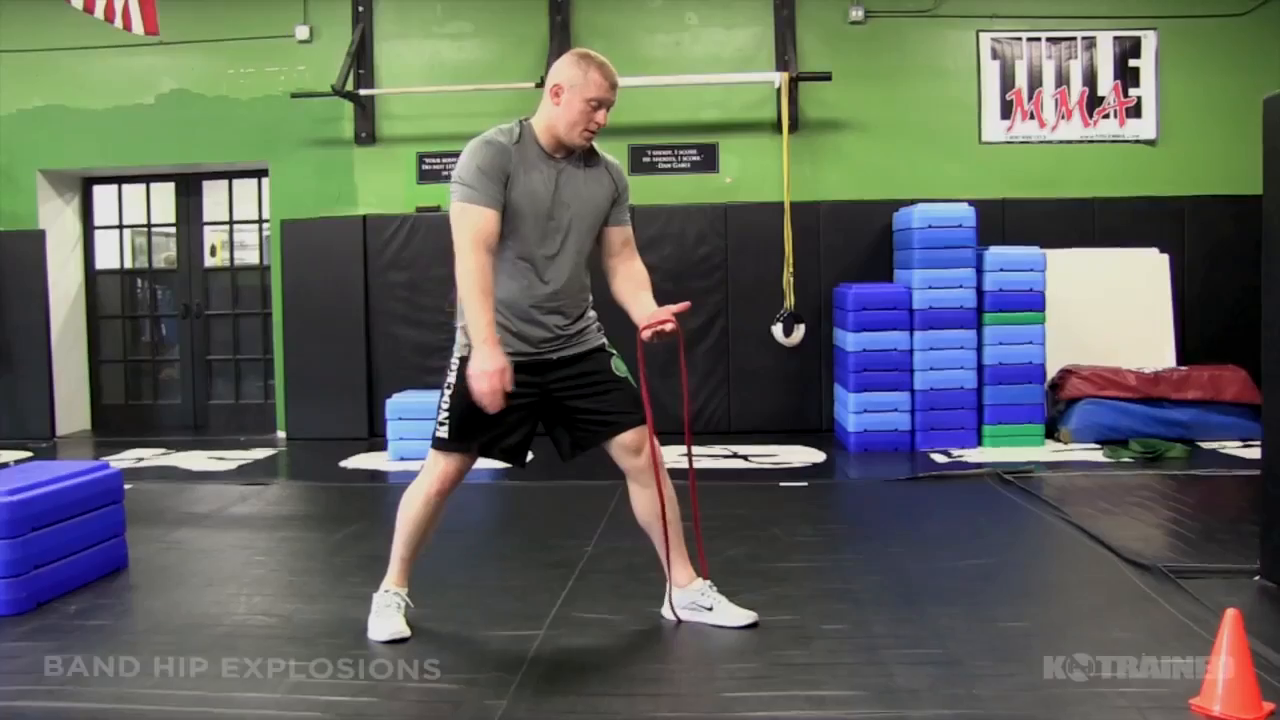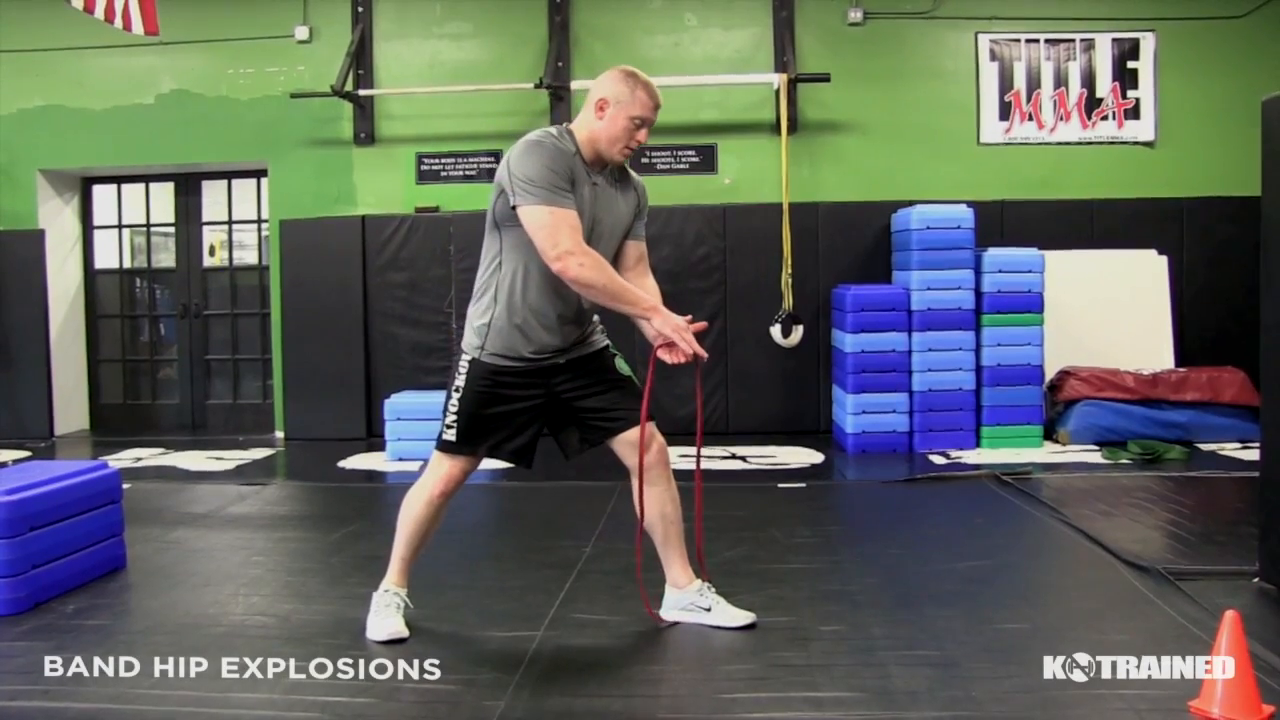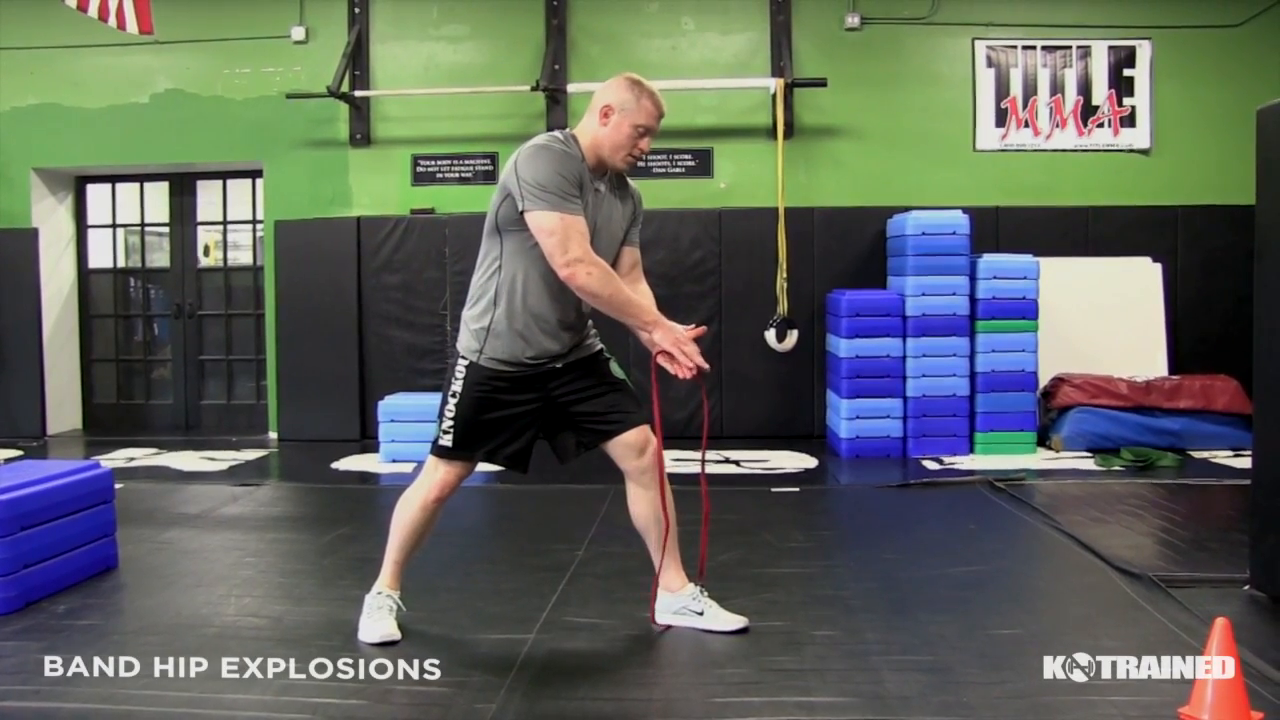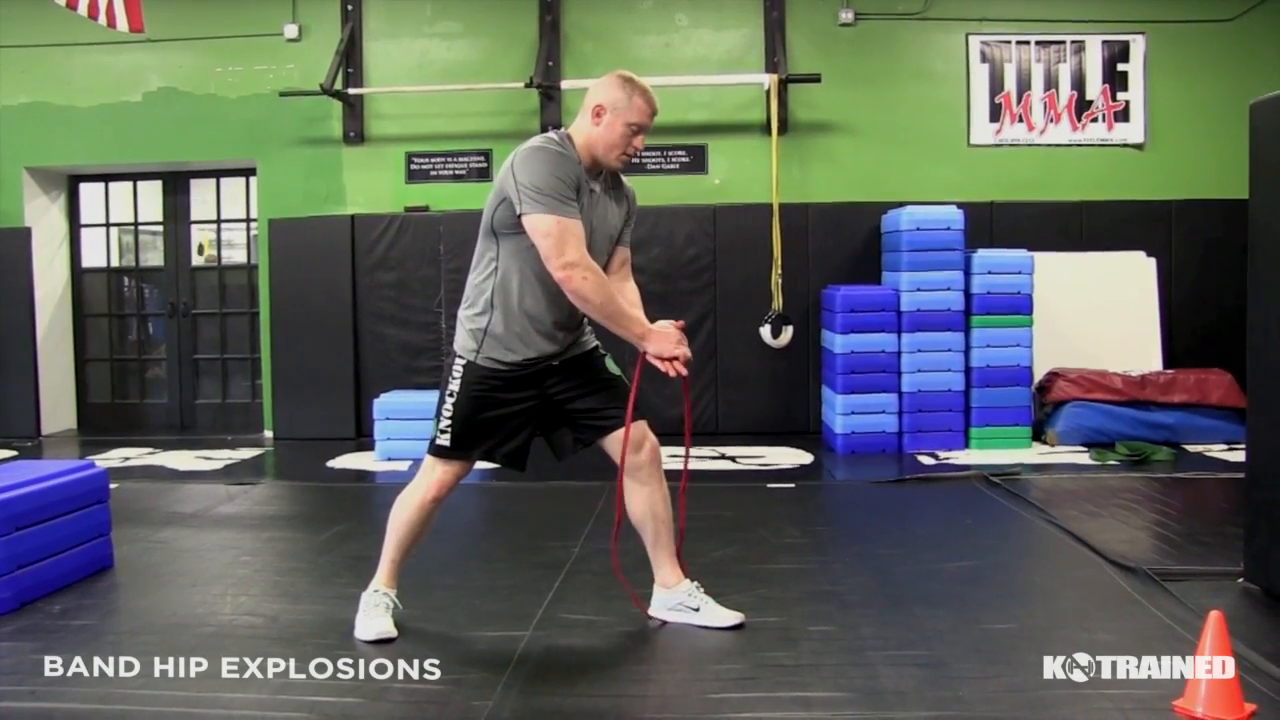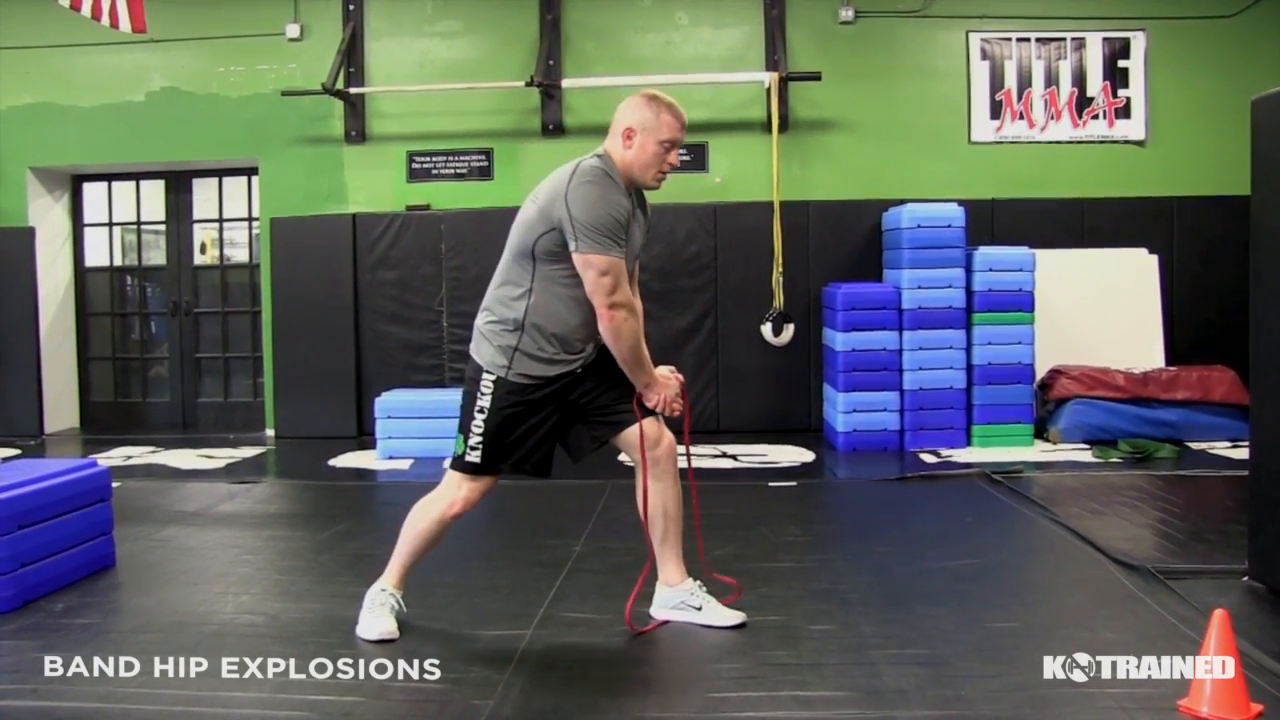
dt=1s
person 1, frame 1
left shoulder: (607, 174)
right shoulder: (491, 154)
left elbow: (621, 257)
right elbow: (473, 254)
left wrist: (644, 309)
right wrist: (486, 347)
left hip: (577, 346)
right hip: (499, 351)
left knee: (642, 454)
right knee: (442, 474)
left ankle: (685, 590)
right ankle: (392, 592)
person 1, frame 2
left shoulder: (630, 189)
right shoulder: (538, 156)
left elbow: (634, 272)
right elbow: (567, 260)
left wrist: (656, 331)
right wrist: (656, 313)
left hip: (579, 349)
right hip: (502, 352)
left knee: (651, 453)
right knee: (446, 475)
left ankle: (683, 591)
right ankle: (391, 592)
person 1, frame 3
left shoulder: (626, 195)
right shoulder: (544, 161)
left elbow: (629, 281)
right elbow: (574, 267)
left wrist: (655, 339)
right wrist: (659, 325)
left hip: (573, 354)
right hip: (499, 356)
left knee: (644, 453)
right knee: (441, 480)
left ankle: (675, 595)
right ankle: (384, 595)
person 1, frame 4
left shoulder: (619, 193)
right shoulder: (541, 162)
left elbow: (617, 279)
right elbow: (571, 272)
left wrist: (646, 335)
right wrist: (646, 335)
left hip: (568, 352)
right hip: (495, 354)
left knee: (642, 449)
right knee: (439, 479)
left ankle: (671, 591)
right ankle: (380, 592)
person 1, frame 5
left shoulder: (631, 200)
right shoulder: (590, 191)
left elbow: (628, 301)
right elbow: (612, 310)
left wrist: (646, 374)
right wrist: (647, 381)
left hip: (581, 358)
right hip: (514, 362)
left knee: (658, 446)
right knee: (462, 493)
left ankle: (674, 590)
right ankle: (386, 591)
